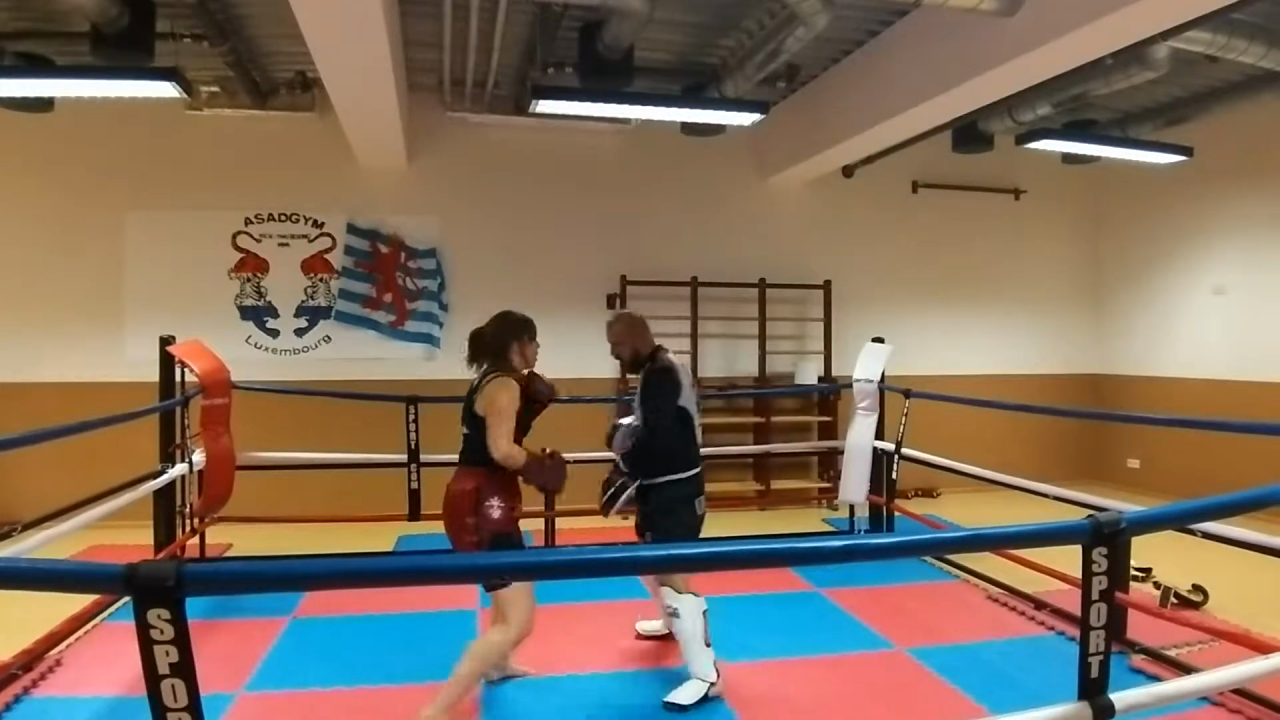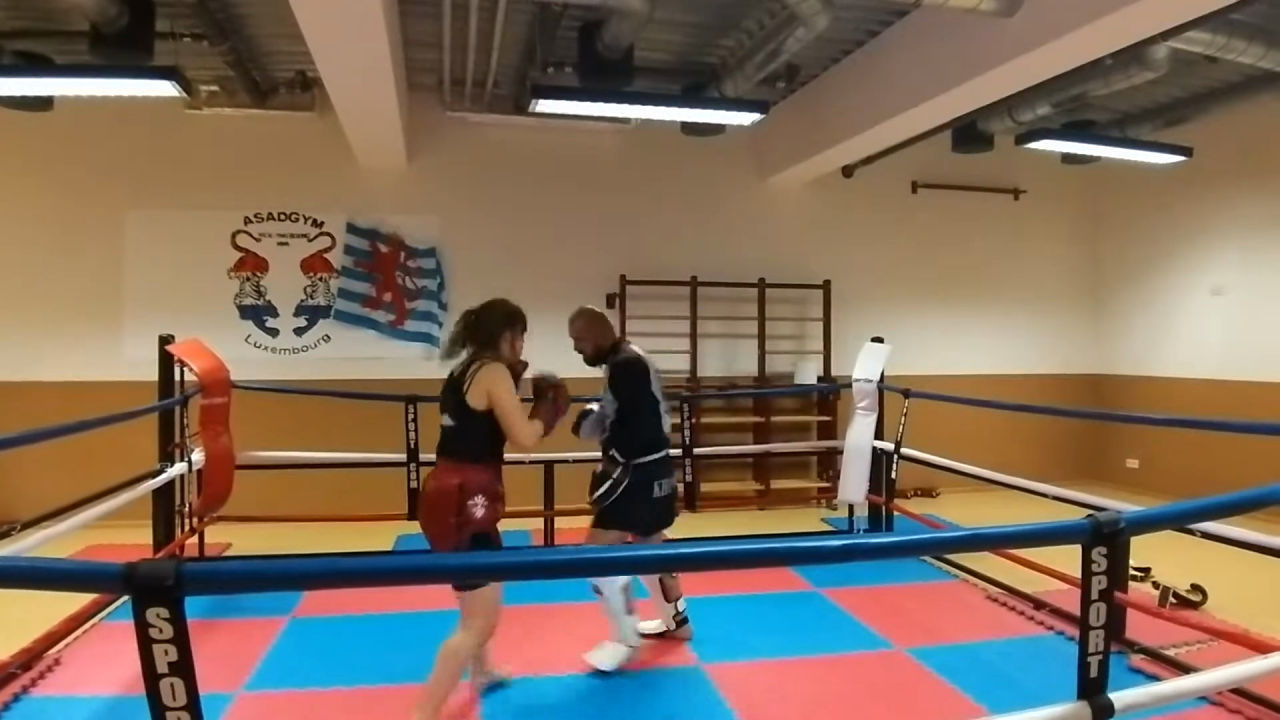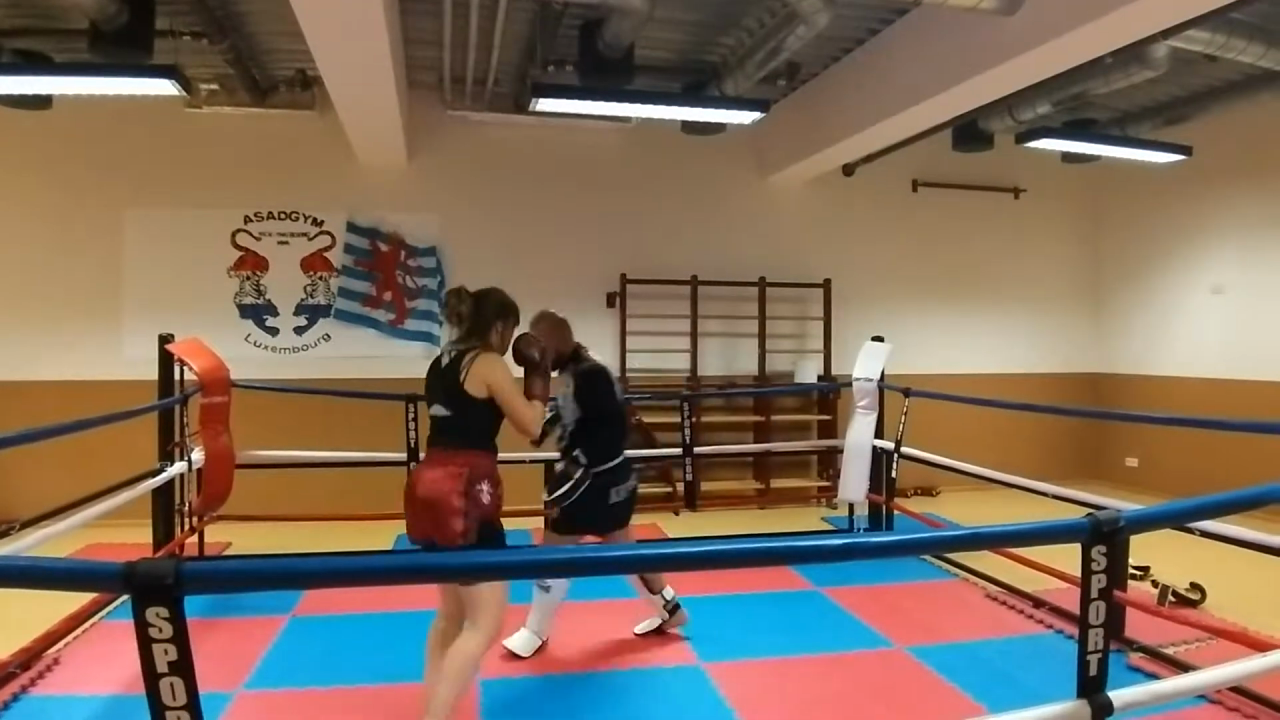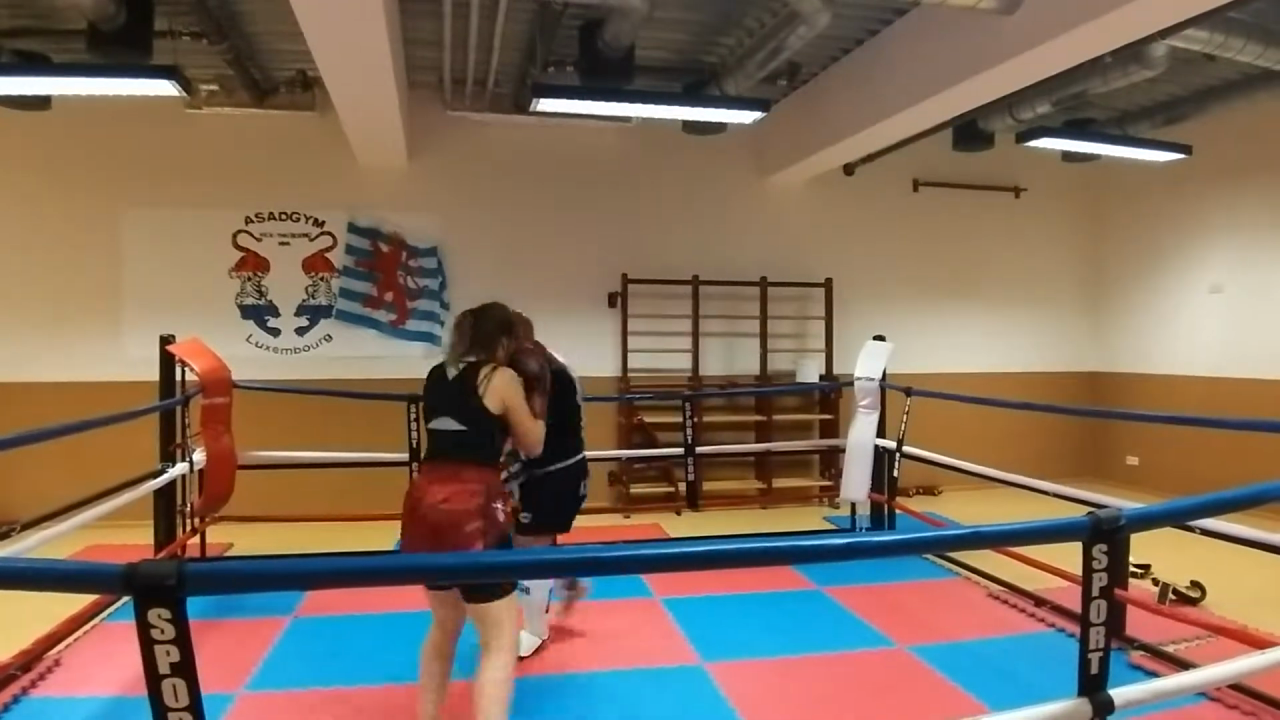
dt=0.2s
person 1, frame 1
left shoulder: (488, 382)
right shoulder: (506, 386)
right elbow: (503, 451)
left wrist: (535, 402)
right wrist: (540, 464)
left hip: (473, 498)
right hip: (486, 503)
left knee: (508, 593)
right knee: (517, 622)
left ankle: (496, 665)
person 1, frame 2
left shoulder: (461, 371)
right shoulder: (494, 374)
right elbow: (523, 438)
right wrist: (549, 409)
left hip: (446, 491)
right hip: (465, 498)
left knee: (479, 602)
right knee: (479, 623)
left ankle: (481, 672)
person 1, frame 3
left shoulder: (441, 363)
right shoulder: (489, 364)
right elbow: (531, 426)
right wrist: (538, 378)
left hip: (428, 485)
right hip: (465, 490)
left knee: (452, 611)
right knee: (485, 623)
person 1, frame 4
left shoulder: (437, 376)
right shoulder: (501, 379)
right elbow: (533, 446)
right wrist: (538, 393)
left hip: (427, 500)
right hip: (473, 505)
left knee: (446, 622)
right knee: (501, 643)
person 2, frame 1
left shoulder: (658, 375)
right shoulder: (664, 369)
left elbow: (659, 436)
left wrist: (625, 466)
right wrist: (632, 432)
left hip: (672, 487)
right hip: (671, 482)
left knee: (670, 574)
left ankle: (705, 675)
right ankle: (674, 624)
person 2, frame 2
left shoulder: (625, 366)
right shoulder: (624, 362)
left elbow: (642, 419)
left wrist: (615, 458)
right wrist: (596, 418)
left hip: (641, 473)
right hip: (650, 470)
left knee: (602, 547)
right knee: (651, 545)
left ankle: (624, 638)
right ankle: (676, 619)
person 2, frame 3
left shoulder: (589, 375)
right shoulder: (572, 370)
left elbow: (613, 426)
left wrist: (578, 460)
right wrist: (554, 423)
left hip: (599, 478)
right hip: (608, 475)
left knee: (554, 547)
right knee: (621, 544)
left ankle: (536, 632)
right ankle: (669, 609)
person 2, frame 4
left shoulder: (552, 375)
right shoulder: (528, 369)
left elbow: (553, 436)
left wrist: (522, 468)
left hip: (556, 474)
right hip: (542, 472)
left knee: (530, 547)
right knee: (532, 541)
left ankle: (535, 630)
right ankle: (570, 584)
